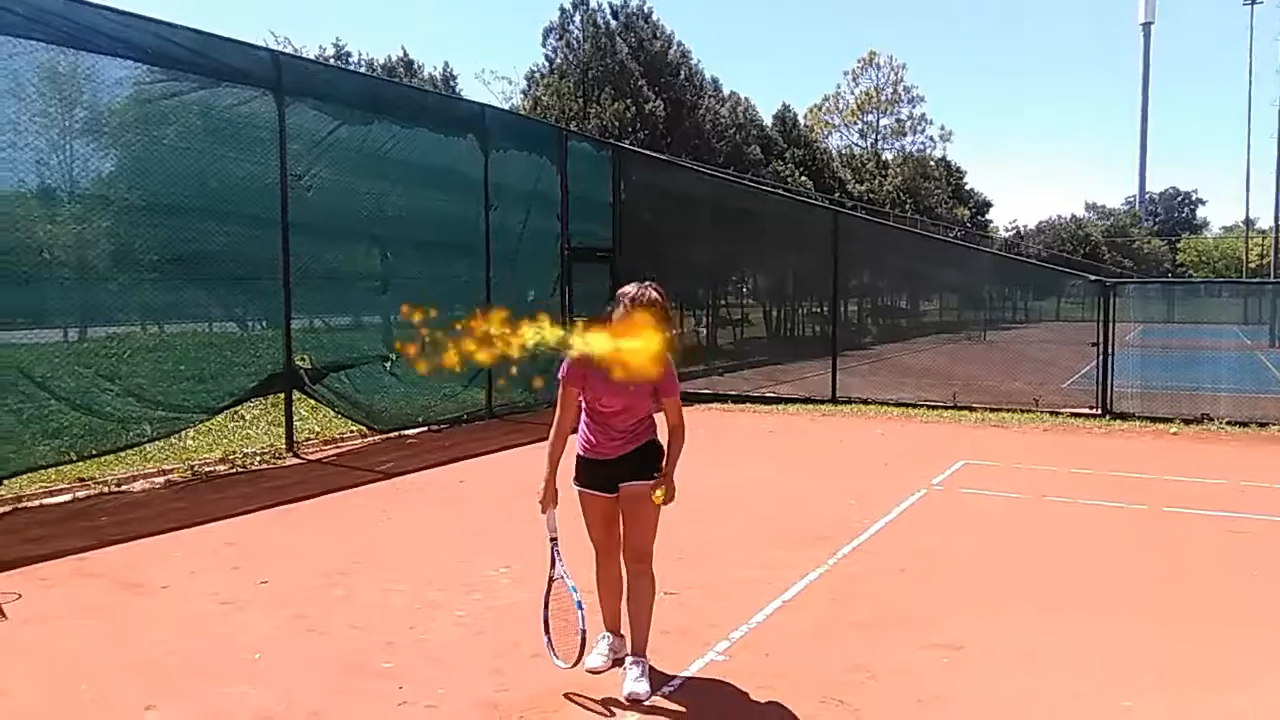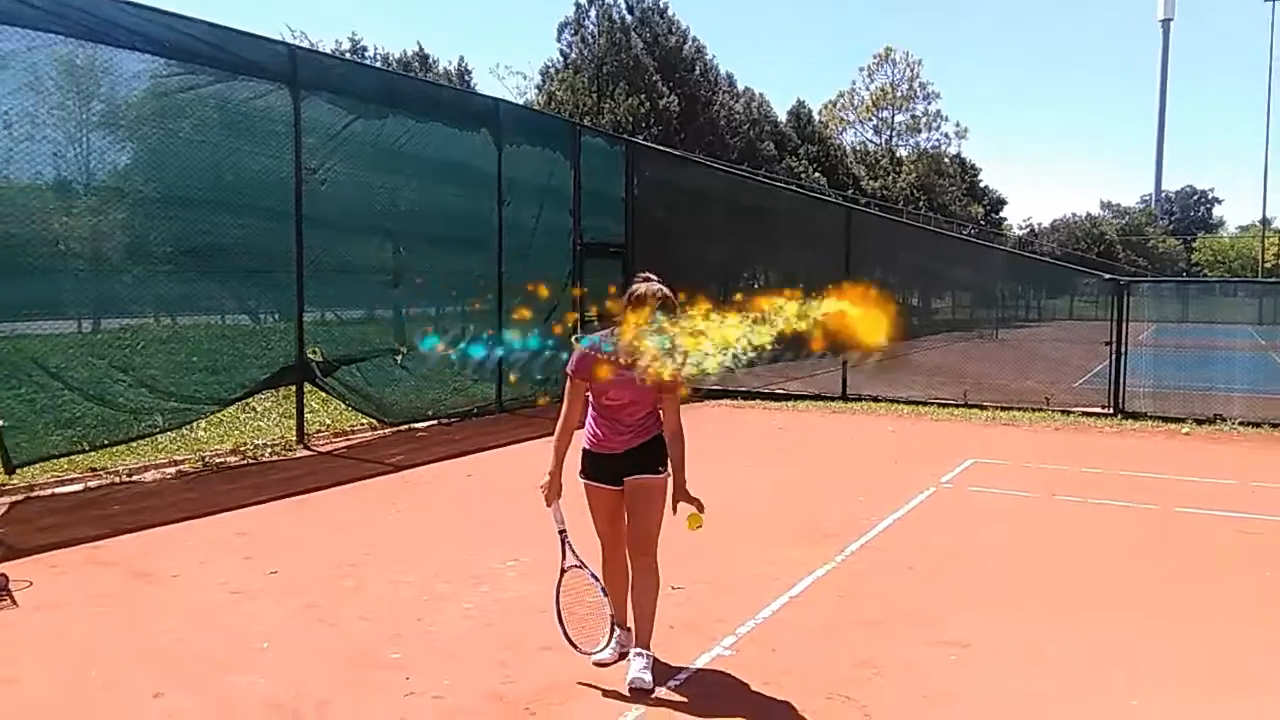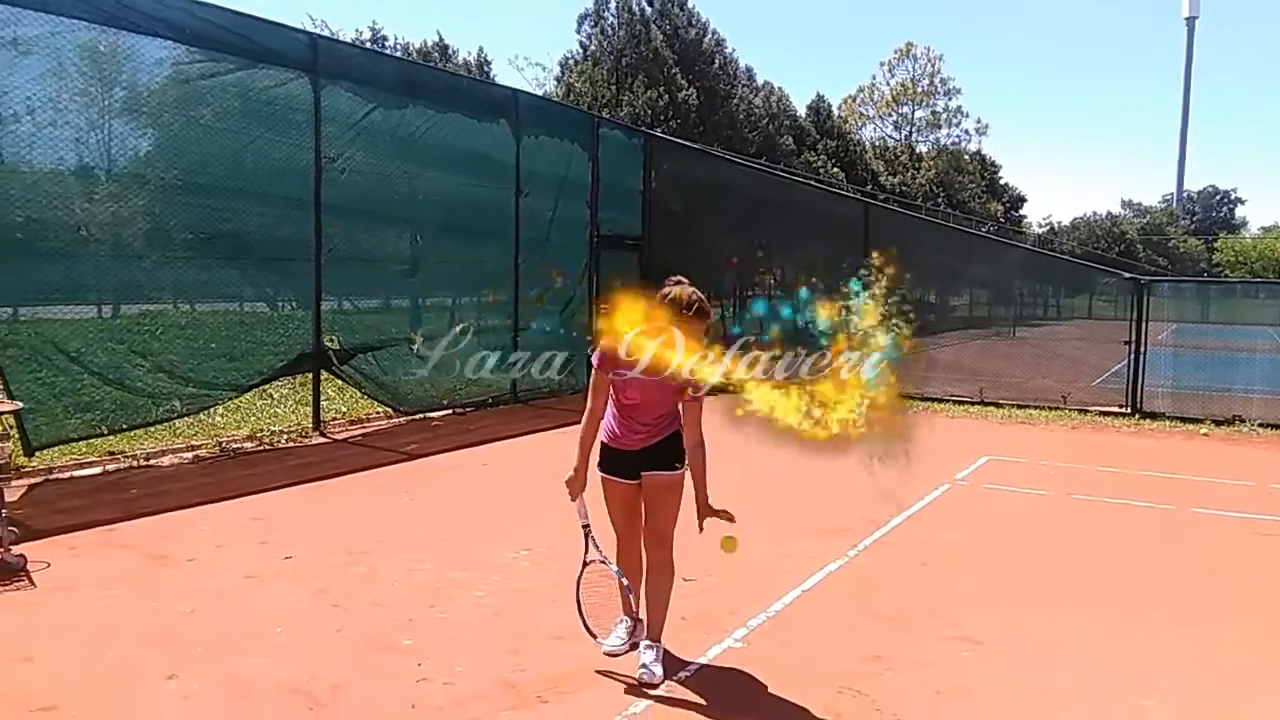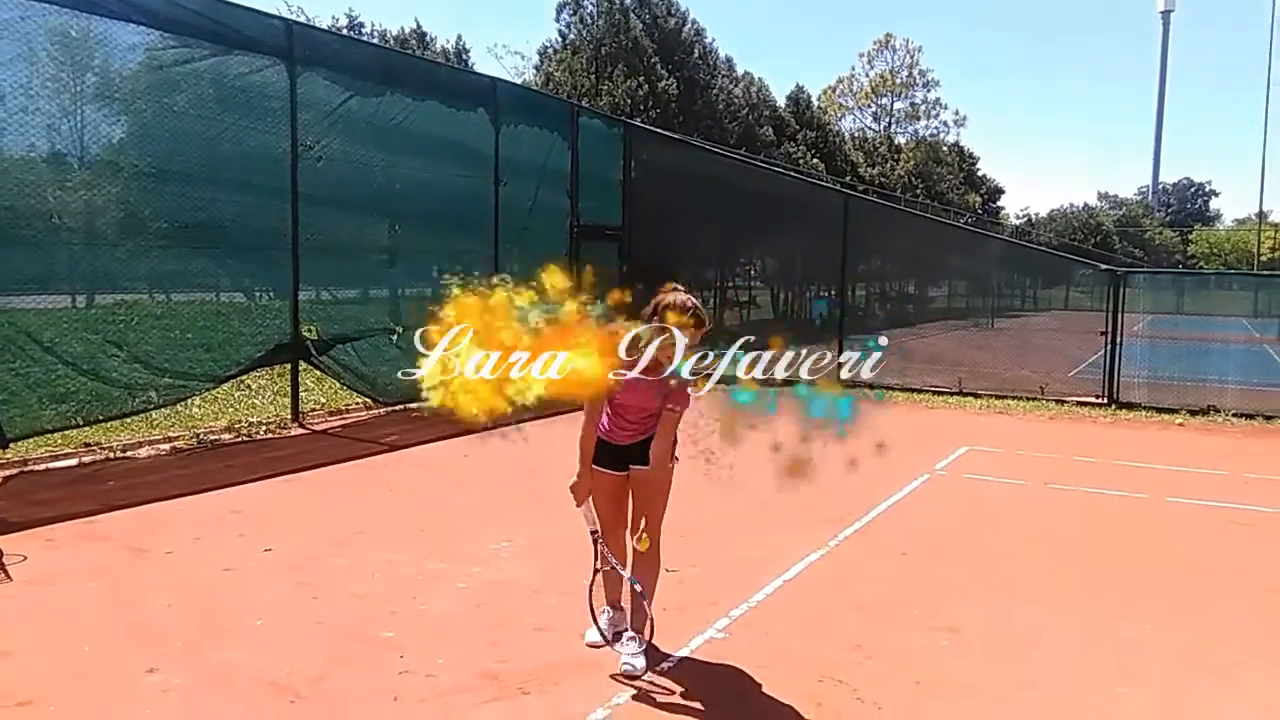
dt=0.4s
person 1, frame 1
left shoulder: (659, 366)
right shoulder: (583, 357)
left elbow: (676, 424)
right elbow: (564, 420)
left wrist: (668, 473)
right wrist: (550, 478)
left hip: (639, 461)
right hip: (592, 462)
left knee: (637, 559)
right knee: (605, 555)
left ankle: (637, 659)
right ankle: (611, 636)
person 1, frame 2
right shoulder: (592, 350)
left elbow: (672, 428)
right elbow: (570, 414)
left wrist: (680, 485)
right wrist: (555, 472)
left hip: (646, 455)
right hip: (598, 456)
left knee: (642, 552)
right knee: (612, 548)
left ankle: (641, 651)
right ankle: (619, 630)
person 1, frame 3
right shoulder: (616, 346)
left elbow: (693, 436)
right elbow: (595, 410)
left wrist: (702, 501)
right wrist: (581, 467)
left hip: (663, 452)
right hip: (616, 451)
left knee: (659, 546)
right knee: (627, 542)
left ankle: (652, 644)
right ankle: (630, 621)
person 1, frame 4
left shoulder: (678, 375)
left elbow: (661, 447)
right elbow: (592, 413)
left wrist: (649, 513)
right wrist: (583, 472)
left hip: (649, 447)
right hip: (606, 444)
left knee: (646, 538)
right knee: (611, 535)
left ankle: (634, 635)
right ankle: (613, 611)
